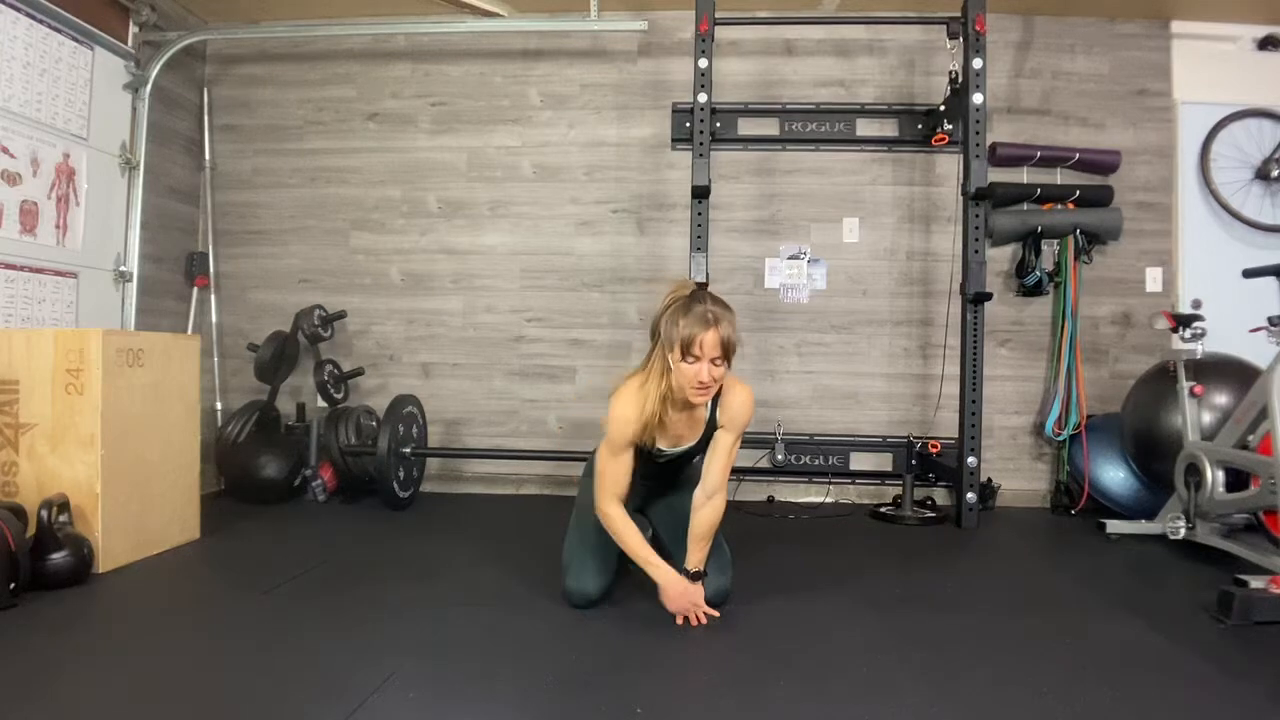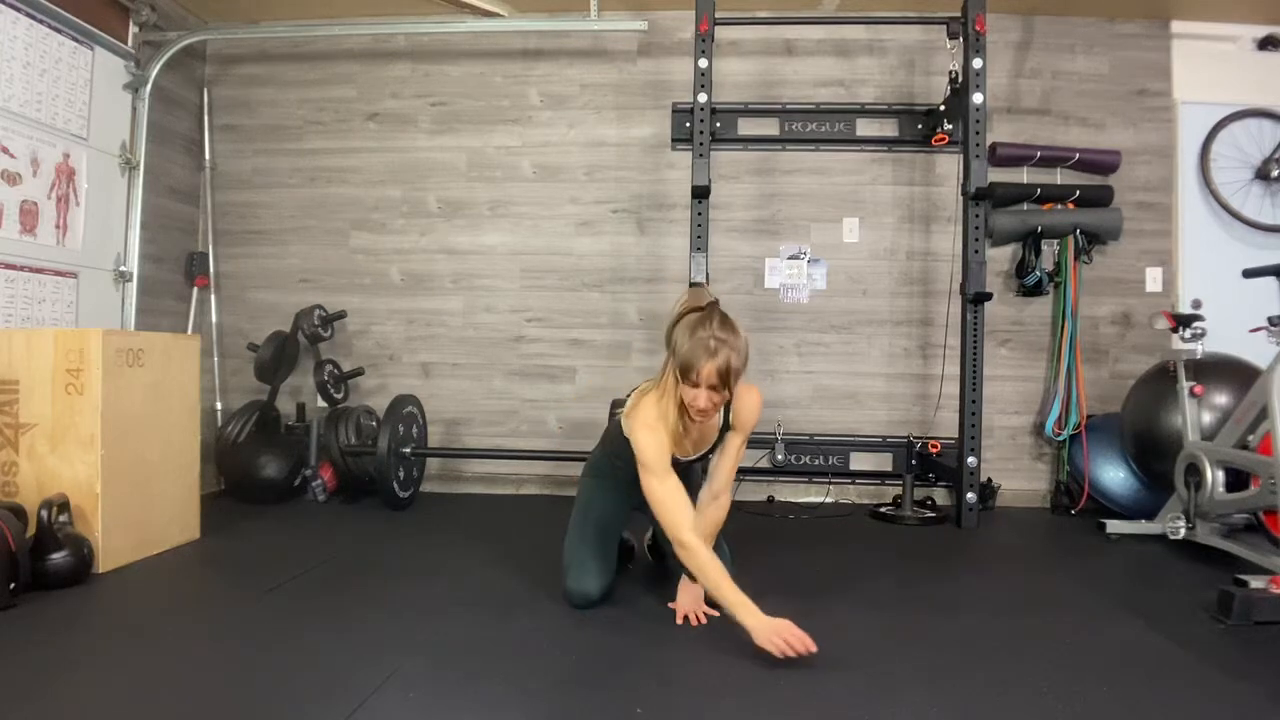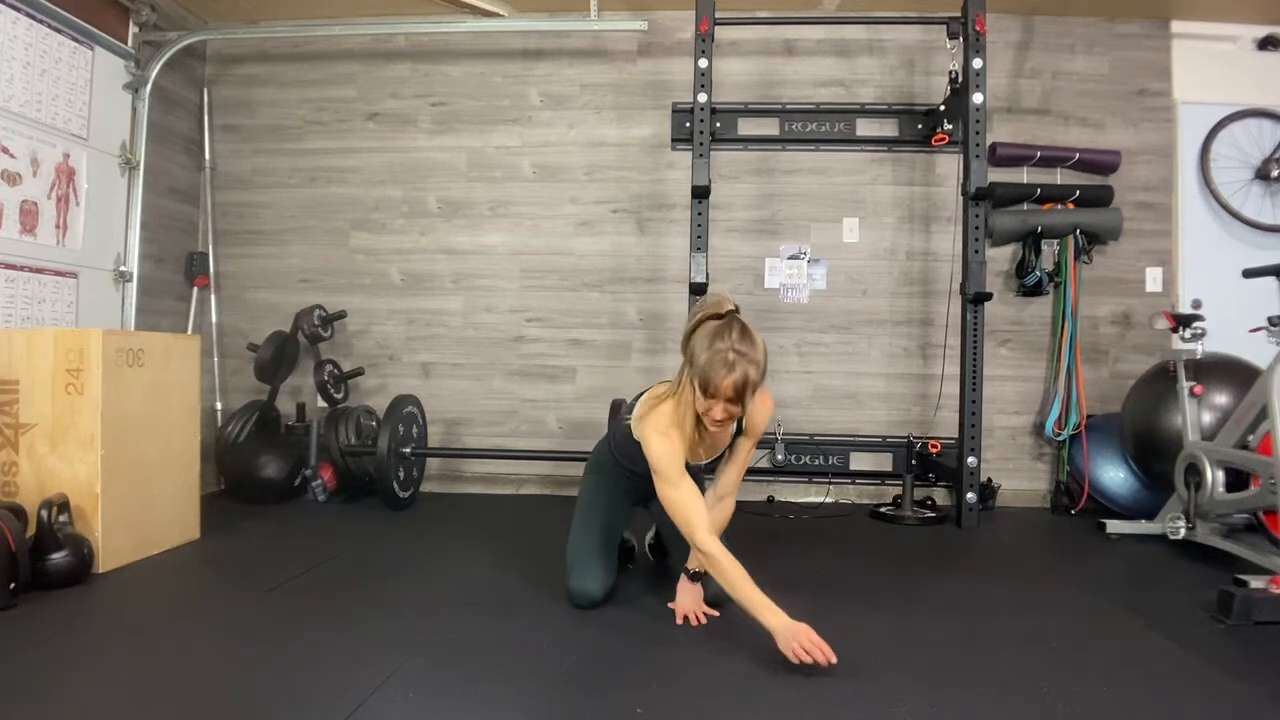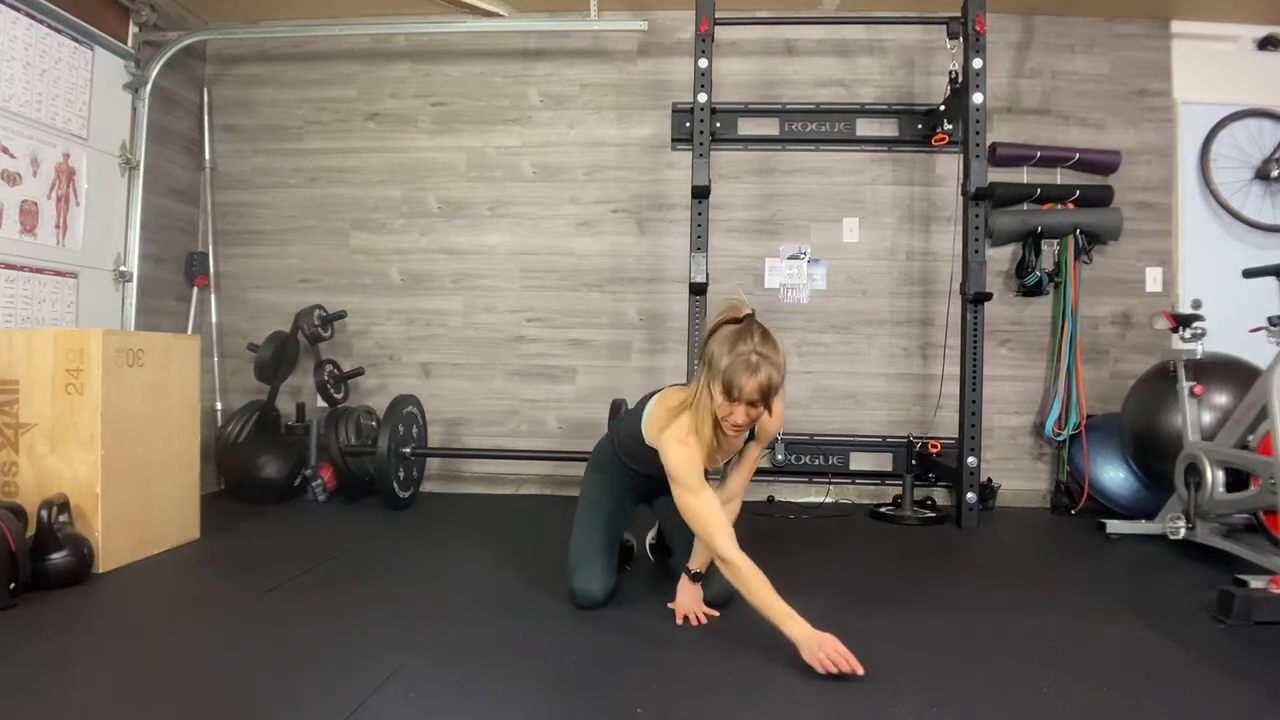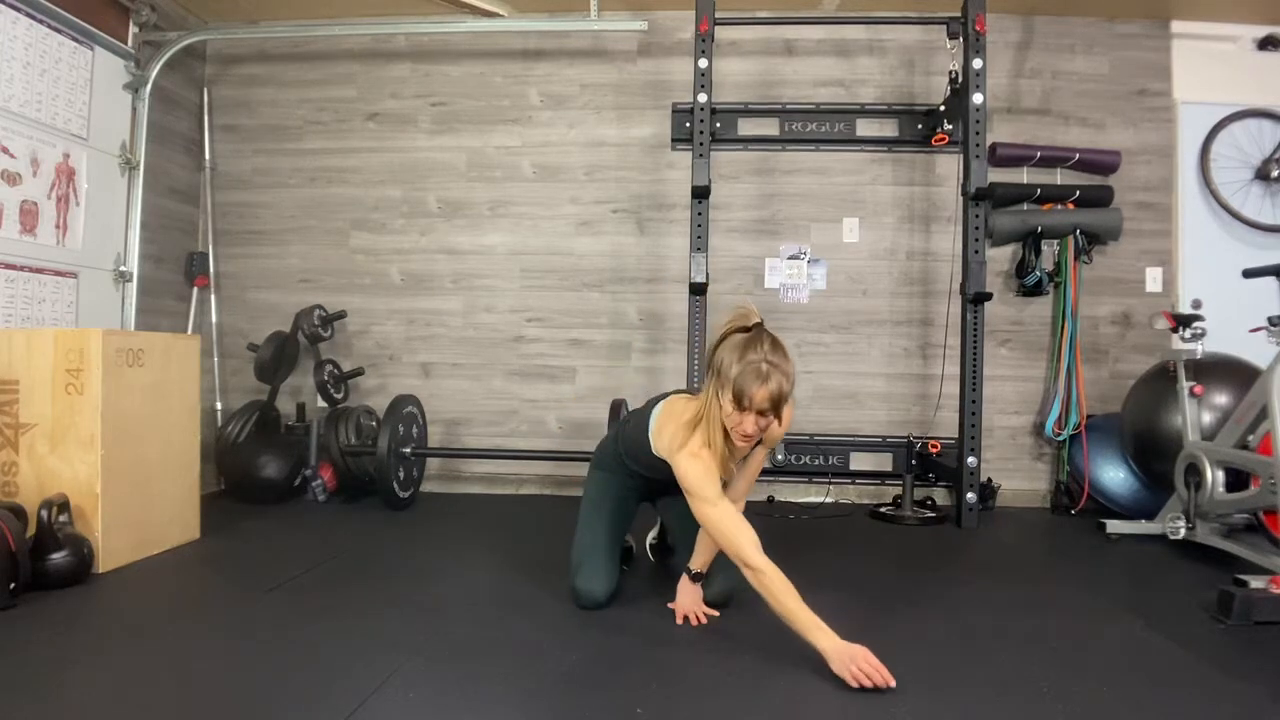
dt=0.2s
person 1, frame 1
left shoulder: (736, 401)
right shoulder: (631, 403)
left elbow: (711, 495)
right elbow: (607, 504)
left wrist: (690, 575)
right wrist: (662, 574)
left hip: (678, 483)
right hip: (620, 478)
left knee: (715, 585)
right knee: (583, 591)
left ankle: (666, 550)
right ankle: (619, 547)
person 1, frame 2
left shoulder: (746, 404)
right shoulder: (649, 419)
left elbow: (717, 497)
right elbow: (686, 539)
left wrist: (691, 576)
right wrist: (756, 622)
left hip: (678, 477)
right hip: (615, 477)
left knee: (708, 585)
right knee: (583, 591)
left ankle: (659, 545)
right ankle: (618, 544)
person 1, frame 3
left shoulder: (758, 410)
right shoulder: (663, 424)
left elbow: (722, 498)
right elbow: (706, 543)
left wrist: (691, 575)
right wrist: (779, 624)
left hip: (680, 477)
right hip: (617, 473)
left knee: (714, 590)
right knee: (587, 591)
left ankle: (661, 544)
right ankle: (620, 544)
person 1, frame 4
left shoulder: (769, 415)
right shoulder: (679, 432)
left elbow: (729, 500)
right elbow: (727, 552)
left wrist: (693, 575)
right wrist: (802, 635)
left hip: (676, 479)
right hip: (619, 470)
left knee: (714, 592)
right knee: (588, 591)
left ankle: (663, 542)
right ankle: (617, 544)
person 1, frame 5
left shoulder: (773, 422)
right shoulder: (691, 444)
left elbow: (732, 502)
right elbow: (753, 562)
left wrist: (692, 575)
right wrist: (832, 647)
left hip: (673, 479)
right hip: (622, 469)
left knee: (718, 590)
right knee: (592, 592)
left ankle: (664, 540)
right ankle: (618, 542)
